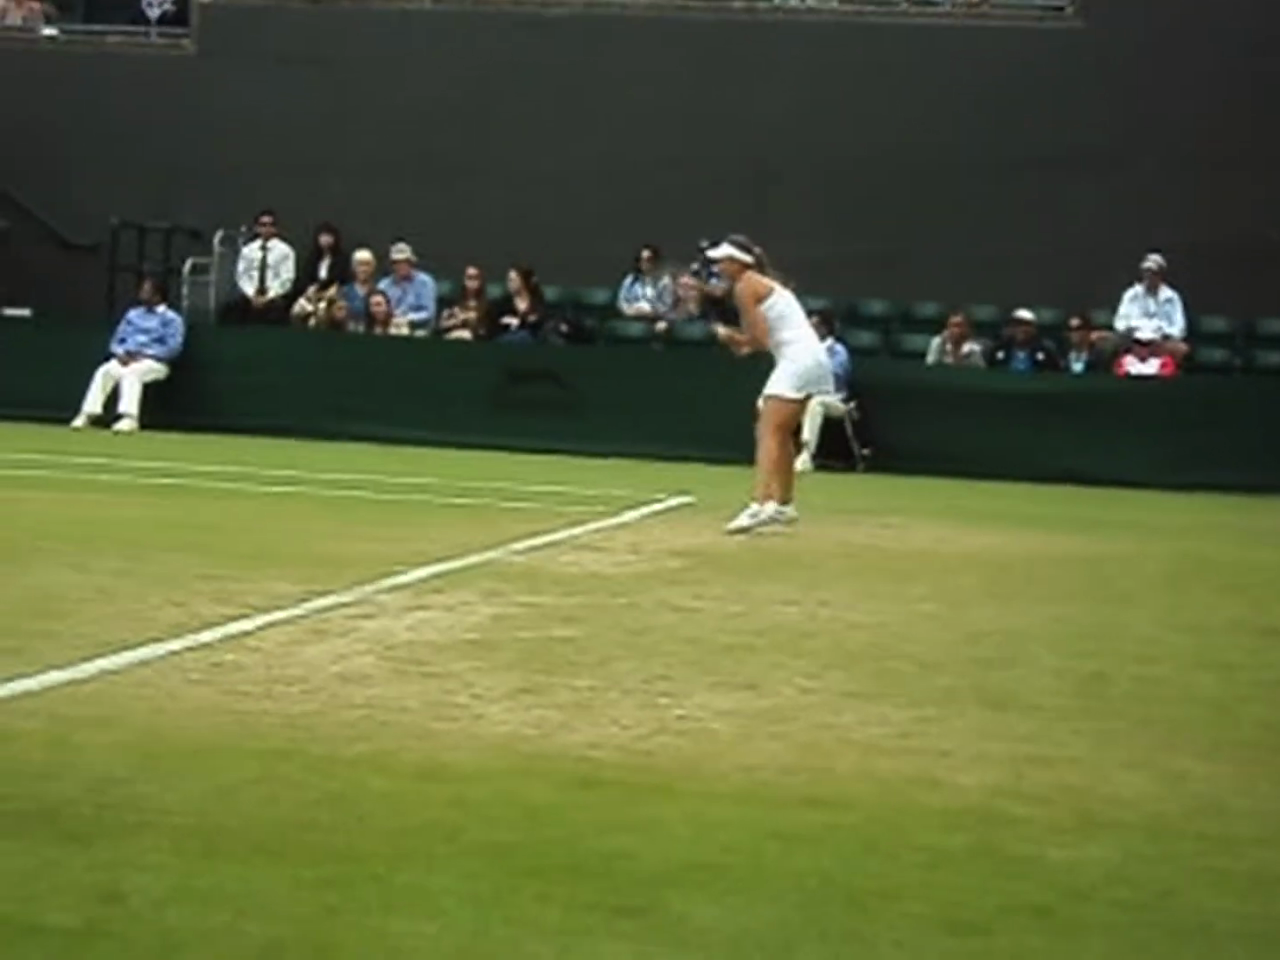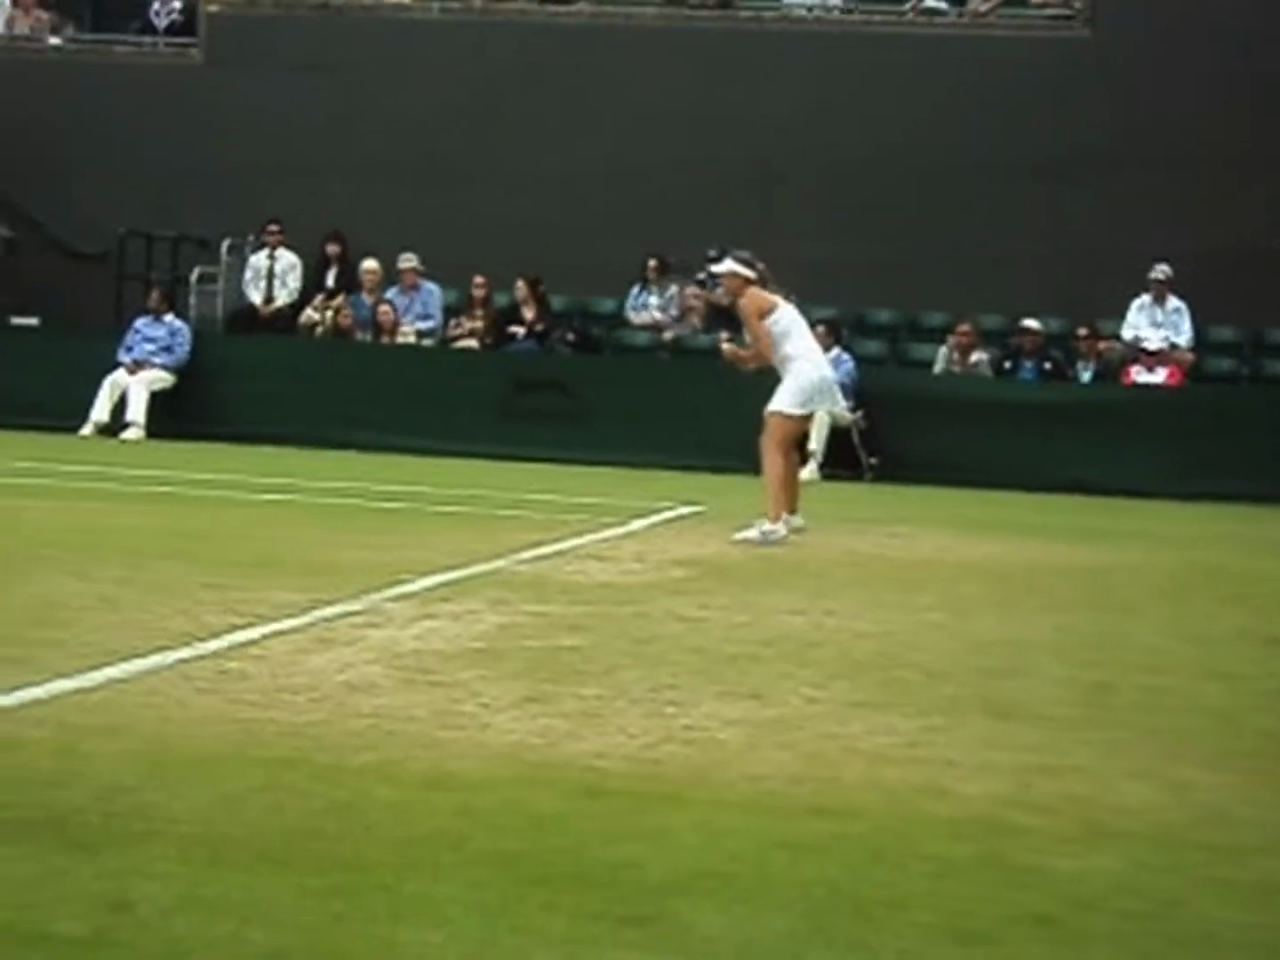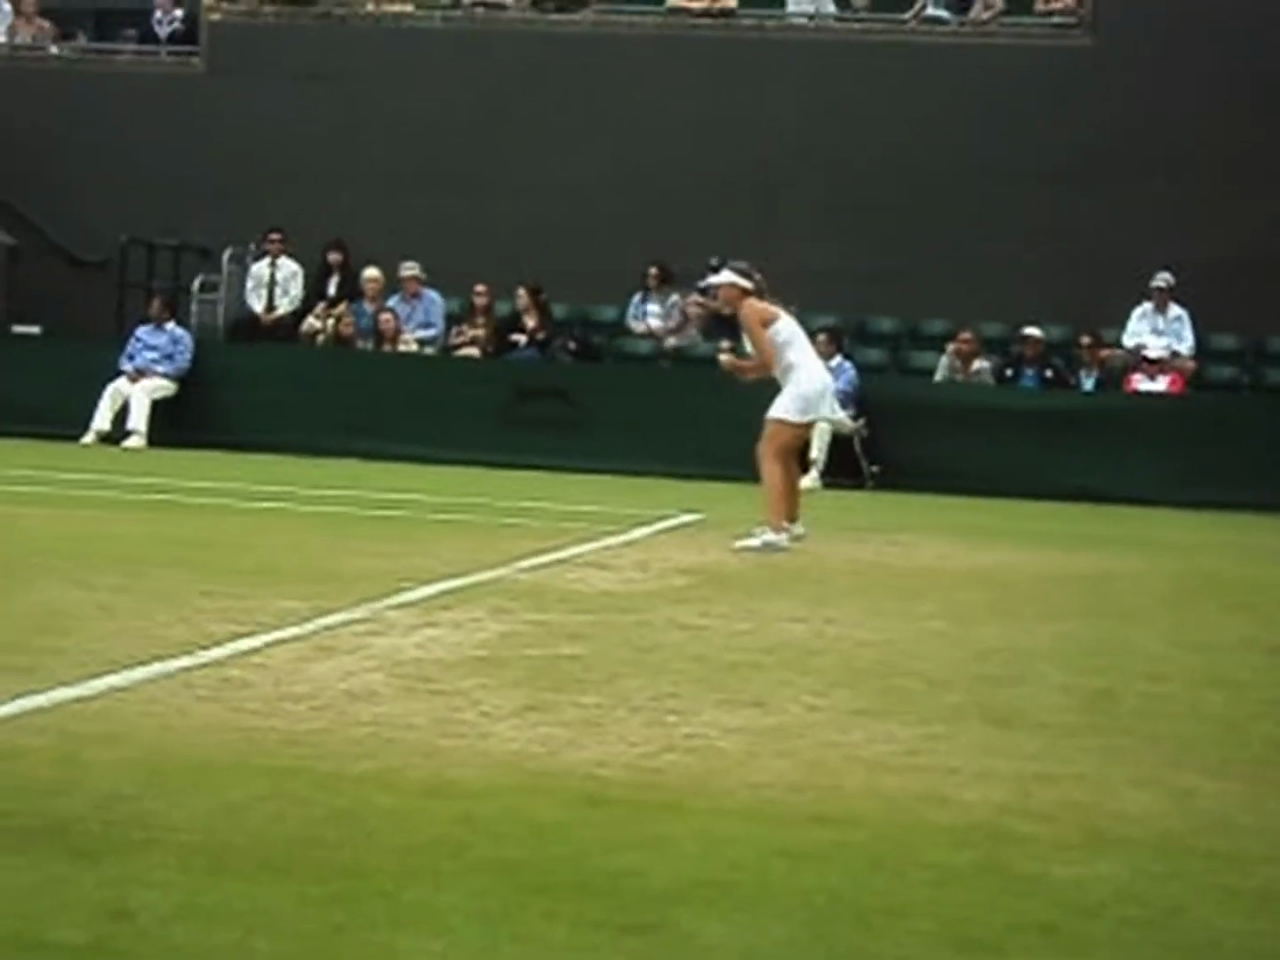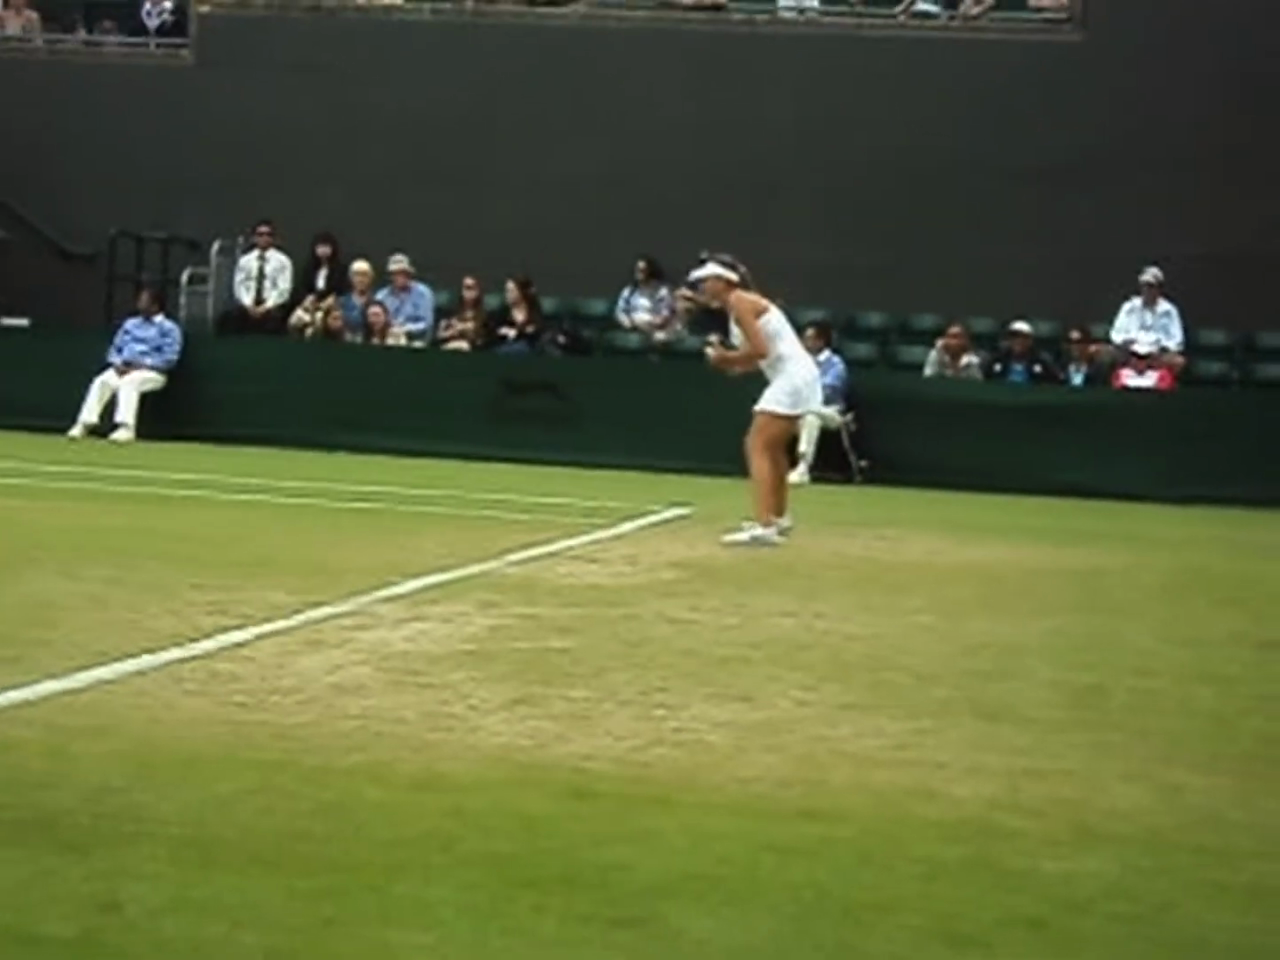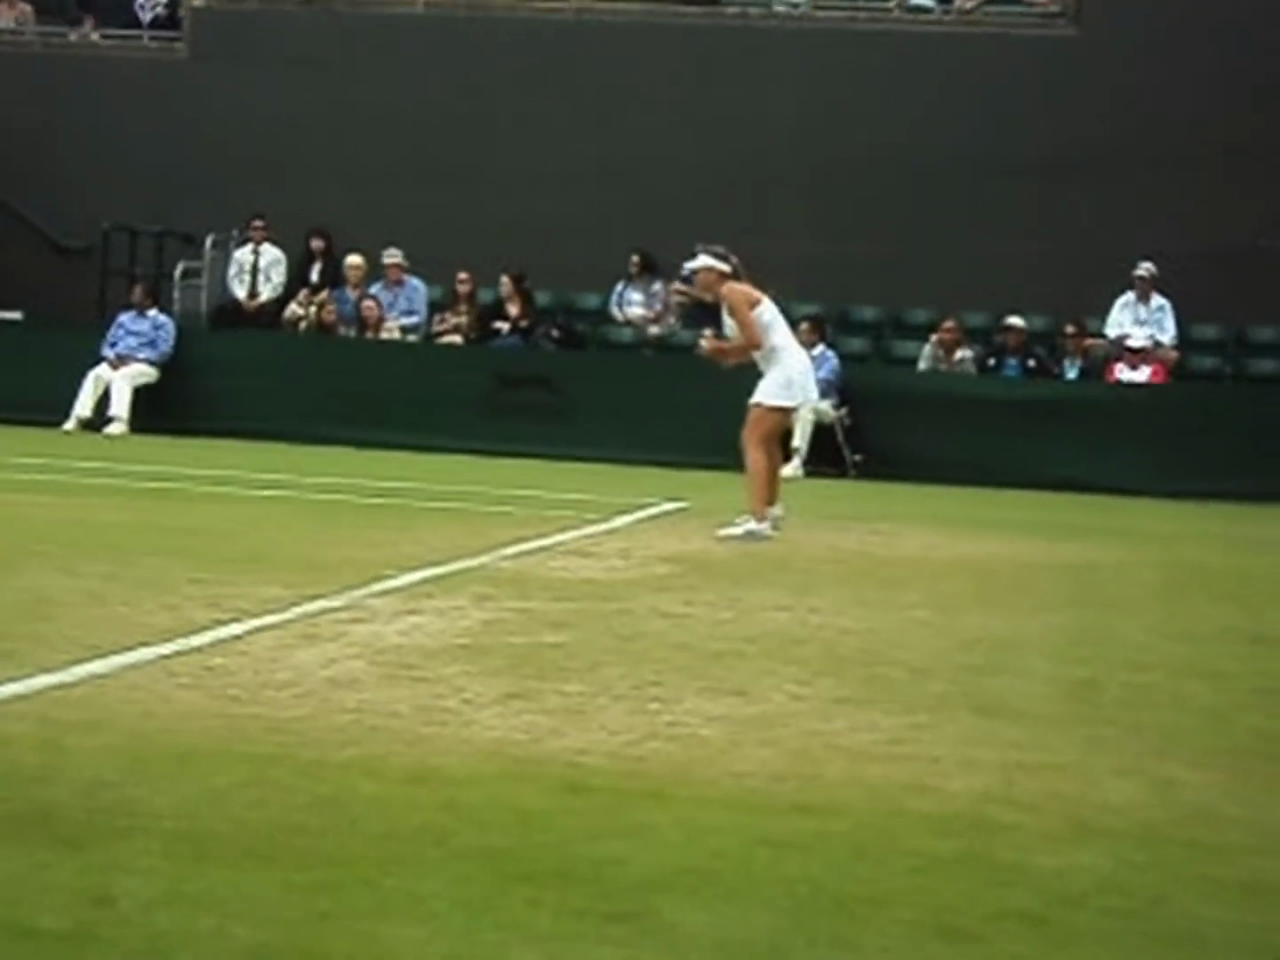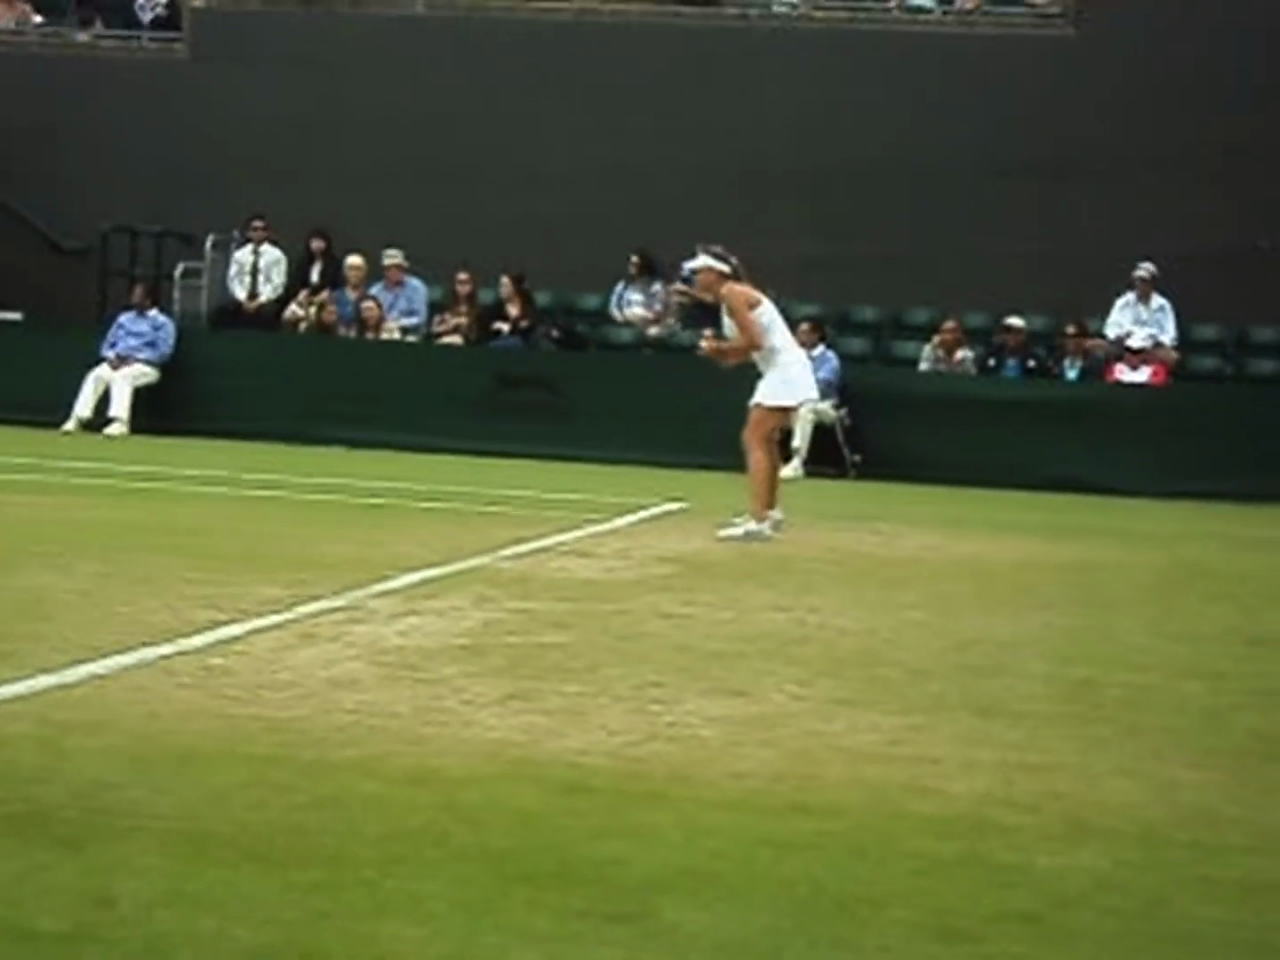
dt=0.1s
person 1, frame 1
left shoulder: (743, 287)
right shoulder: (760, 284)
left elbow: (760, 337)
left wrist: (731, 337)
right wrist: (743, 343)
left hip: (798, 361)
right hip: (809, 359)
left knee: (767, 431)
right knee: (781, 432)
left ankle: (762, 505)
right ankle: (783, 505)
person 1, frame 2
left shoulder: (747, 302)
right shoulder: (764, 300)
left elbow: (765, 352)
left wrist: (736, 354)
right wrist: (748, 359)
left hip: (803, 375)
right hip: (814, 373)
left knee: (770, 446)
right knee: (784, 444)
left ankle: (772, 524)
right ankle: (790, 515)
person 1, frame 3
left shoulder: (750, 312)
right shoulder: (758, 310)
left elbow: (769, 360)
left wrist: (740, 365)
right wrist: (745, 370)
left hip: (804, 386)
right hip: (812, 385)
left knee: (768, 454)
right knee: (786, 453)
left ankle: (776, 532)
right ankle: (789, 523)
person 1, frame 4
left shoulder: (739, 302)
right shoulder: (743, 302)
left elbow: (760, 350)
left wrist: (727, 357)
right wrist: (730, 362)
left hip: (792, 378)
right hip: (797, 376)
left knee: (756, 447)
right knee: (773, 445)
left ankle: (763, 527)
right ankle: (778, 517)
person 1, frame 5
left shoulder: (732, 293)
right shoulder: (729, 296)
left elbow: (755, 340)
left wrist: (720, 348)
right wrist: (724, 353)
left hip: (785, 370)
right hip: (786, 369)
left knee: (752, 440)
right knee: (766, 439)
left ankle: (758, 522)
right ankle: (770, 508)
person 1, frame 6
left shoulder: (732, 294)
right shoulder: (731, 295)
left elbow: (754, 341)
left wrist: (720, 348)
right wrist: (723, 353)
left hip: (784, 370)
right hip: (784, 370)
left knee: (753, 440)
right knee: (764, 439)
left ankle: (758, 522)
right ankle: (769, 511)
